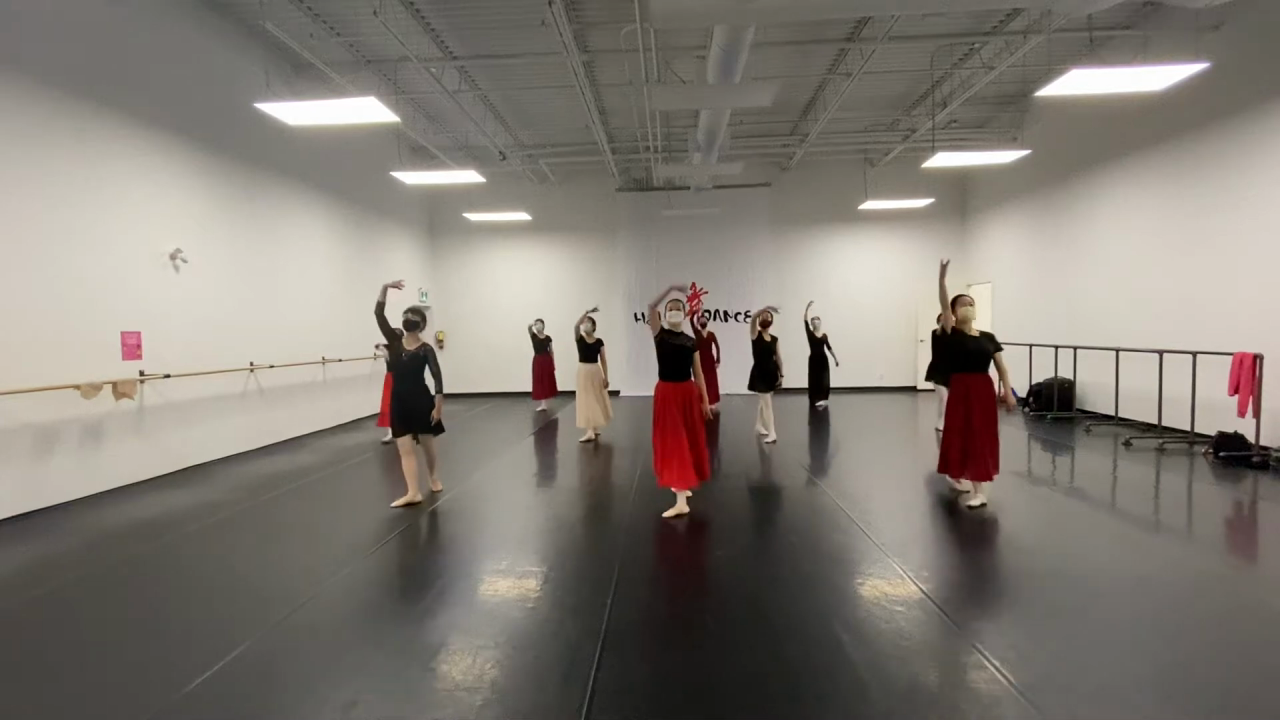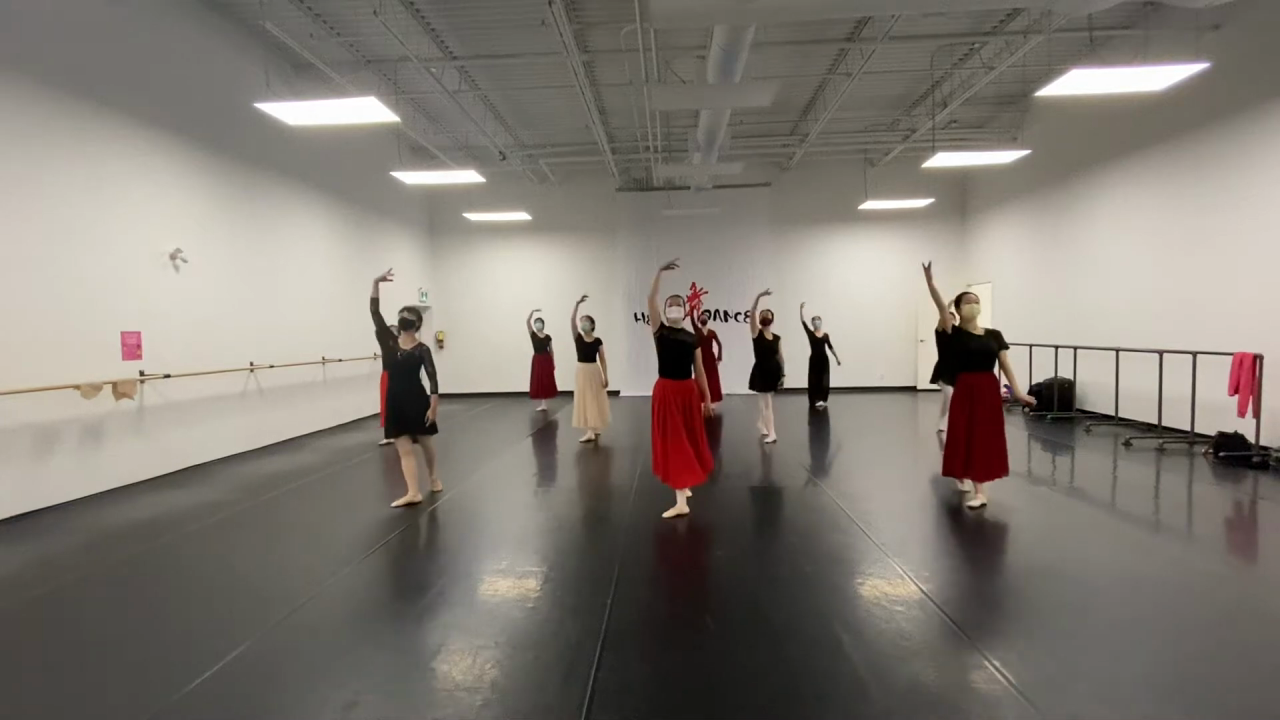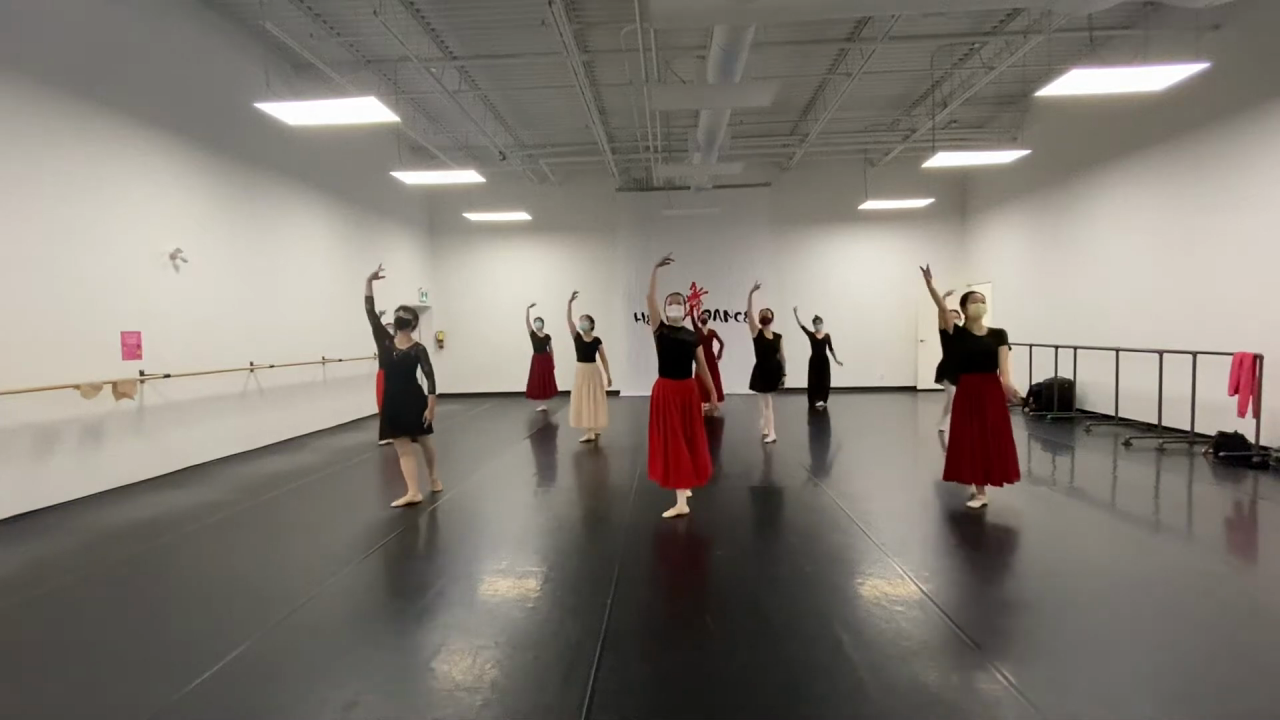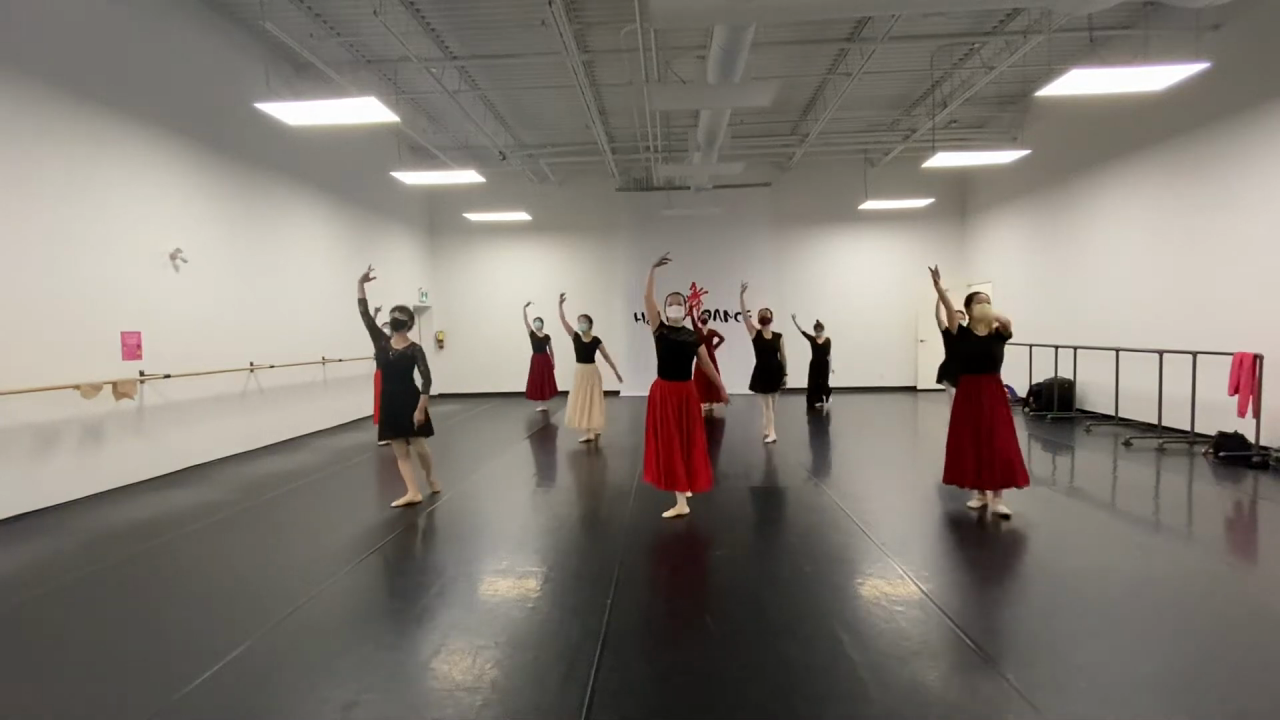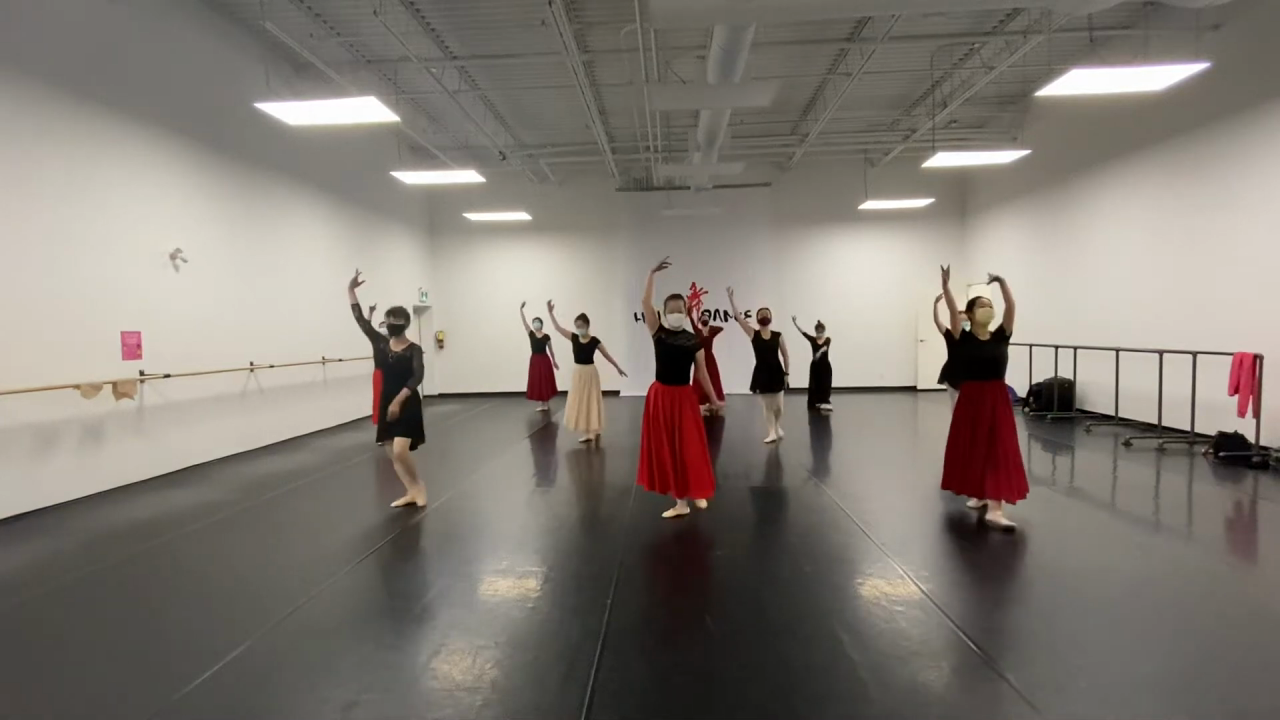
dt=0.2s
person 1, frame 1
left shoulder: (690, 341)
right shoulder: (659, 333)
left elbow: (698, 372)
right elbow: (651, 309)
left wrist: (705, 400)
right wrist: (668, 291)
left hip: (688, 394)
right hip: (666, 393)
left knee: (688, 441)
right knee: (672, 443)
left ankle: (682, 484)
right ankle: (681, 501)
person 1, frame 2
left shoulder: (692, 338)
right shoulder: (659, 331)
left elbow: (699, 370)
right elbow: (651, 299)
left wrist: (707, 398)
right wrist: (660, 272)
left hip: (688, 391)
right hip: (665, 391)
left knee: (689, 440)
right knee: (673, 443)
left ankle: (683, 485)
right ankle: (681, 501)
person 1, frame 3
left shoulder: (693, 336)
right shoulder: (659, 329)
left elbow: (702, 367)
right elbow: (650, 298)
left wrist: (713, 393)
right wrist: (656, 269)
left hip: (688, 390)
right hip: (664, 390)
left knee: (688, 441)
right knee: (670, 442)
left ankle: (683, 484)
right ankle: (681, 501)
person 1, frame 4
left shoulder: (693, 336)
right shoulder: (659, 330)
left elbow: (706, 365)
right elbow: (648, 298)
left wrist: (721, 388)
right wrist: (653, 269)
left hip: (686, 391)
right hip: (662, 391)
left knee: (688, 441)
right knee: (668, 443)
left ankle: (685, 485)
right ankle: (680, 500)
person 1, frame 5
left shoulder: (693, 340)
right shoulder: (658, 332)
left elbow: (701, 372)
right elbow: (646, 302)
left wrist: (714, 398)
right wrist: (652, 274)
left hip: (684, 396)
right hip: (660, 395)
left knee: (690, 447)
right knee: (663, 448)
left ankle: (692, 493)
right ankle: (680, 501)
person 2, frame 1
left shoulder: (988, 338)
right shoulder: (952, 335)
left elbow: (1001, 365)
right elbow: (944, 306)
left wrist: (1007, 391)
right wrist: (942, 278)
left hip: (985, 390)
right hip: (961, 390)
left knee: (982, 438)
right knee: (963, 436)
left ankle: (959, 478)
right ankle: (978, 491)
person 2, frame 2
left shoulder: (994, 335)
right shoulder: (954, 334)
left elbow: (1005, 364)
right elbow: (941, 307)
left wrist: (1016, 390)
right wrist: (930, 281)
left hip: (990, 389)
right hip: (966, 389)
left knee: (987, 438)
right knee: (967, 437)
left ankle: (966, 479)
right ankle: (979, 492)
person 2, frame 3
left shoulder: (998, 334)
right shoulder: (958, 334)
left elbow: (1003, 358)
right elbow: (942, 308)
left wrist: (1006, 379)
right wrist: (929, 284)
left hip: (993, 391)
right hip: (968, 391)
left knee: (993, 441)
right knee: (969, 441)
left ankle: (983, 486)
right ankle: (980, 491)
person 2, frame 4
left shoulder: (999, 332)
right shoulder: (960, 334)
left elbow: (1008, 324)
right elbow: (949, 309)
left wrist: (997, 318)
right wrist: (937, 285)
left hip: (993, 392)
right hip: (967, 393)
left knee: (999, 444)
right knee: (970, 443)
left ankle: (996, 498)
right ankle: (980, 492)
person 2, frame 5
left shoulder: (1001, 336)
right shoulder: (963, 338)
left elbow: (1011, 308)
right elbow: (953, 311)
left wrist: (1002, 283)
right wrist: (945, 286)
left hip: (997, 398)
right hip: (971, 398)
left knee: (1001, 451)
right knee: (970, 450)
left ankle: (995, 511)
right ankle: (979, 495)
person 3, frame 1
left shoulder: (426, 349)
right shoulder: (394, 341)
left elbow: (437, 378)
right elbow: (379, 314)
left wrist: (438, 406)
right wrist: (385, 288)
left hip: (421, 400)
right hip: (399, 401)
left knee: (427, 443)
right knee: (405, 448)
left ankle: (433, 477)
right ankle: (413, 492)
person 3, frame 2
left shoulder: (422, 349)
right shoulder: (389, 341)
left elbow: (433, 379)
right elbow: (375, 312)
left wrist: (433, 406)
right wrist: (376, 283)
left hip: (416, 400)
right hip: (395, 401)
left knee: (425, 443)
right knee: (404, 449)
left ankle: (433, 477)
right ankle: (413, 492)
person 3, frame 3
left shoulder: (418, 349)
right shoulder: (385, 341)
left elbow: (430, 378)
right elbow: (370, 312)
left wrist: (431, 407)
right wrist: (369, 282)
left hip: (413, 400)
right hip: (391, 401)
left knee: (424, 443)
right knee: (403, 449)
left ankle: (433, 476)
right ankle: (413, 492)
person 3, frame 4
left shoulder: (414, 349)
right shoulder: (381, 341)
left elbow: (426, 378)
right elbow: (364, 314)
left wrist: (421, 407)
right wrist: (361, 285)
left hip: (409, 400)
right hip: (389, 402)
left knee: (418, 448)
right knee: (400, 451)
left ankle: (431, 478)
right ankle: (413, 492)
person 3, frame 5
left shoulder: (413, 349)
right shoulder: (380, 343)
left elbow: (417, 377)
right elbow: (360, 319)
left wrist: (399, 400)
right wrist: (351, 290)
left hip: (407, 403)
right hip: (387, 401)
left knee: (400, 451)
right knee: (393, 454)
left ankle: (417, 484)
right ankle: (412, 492)
